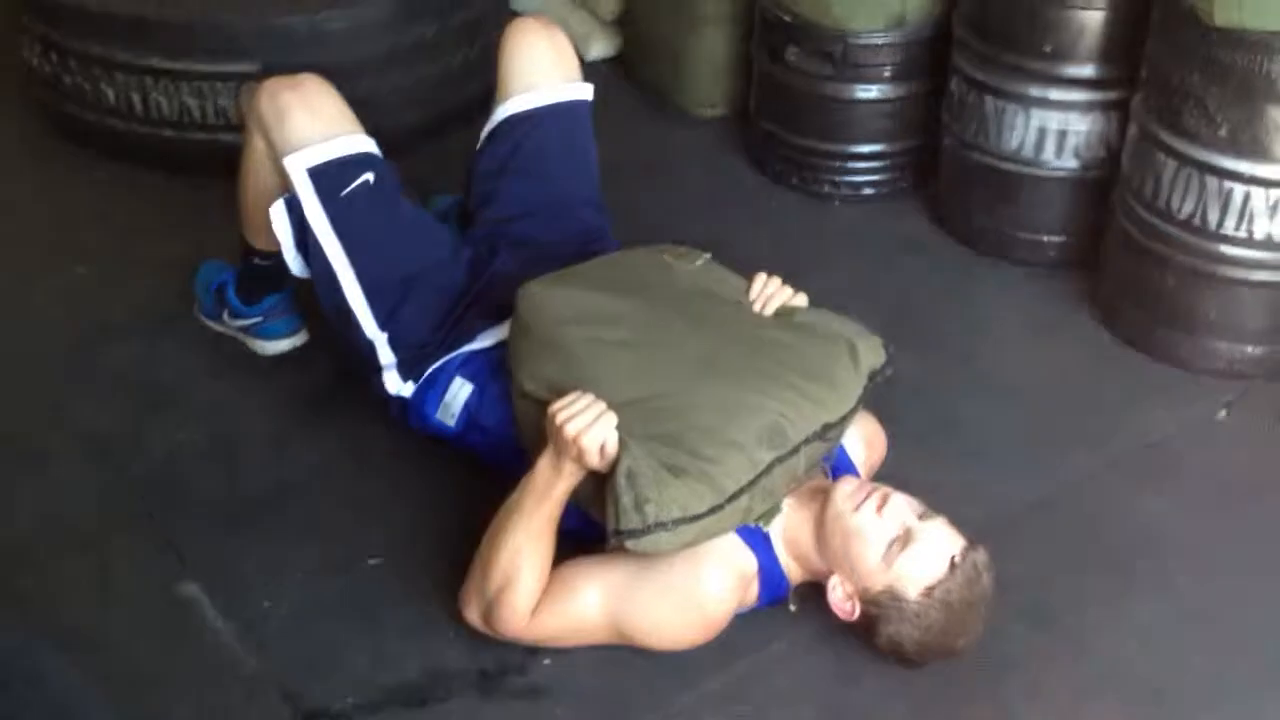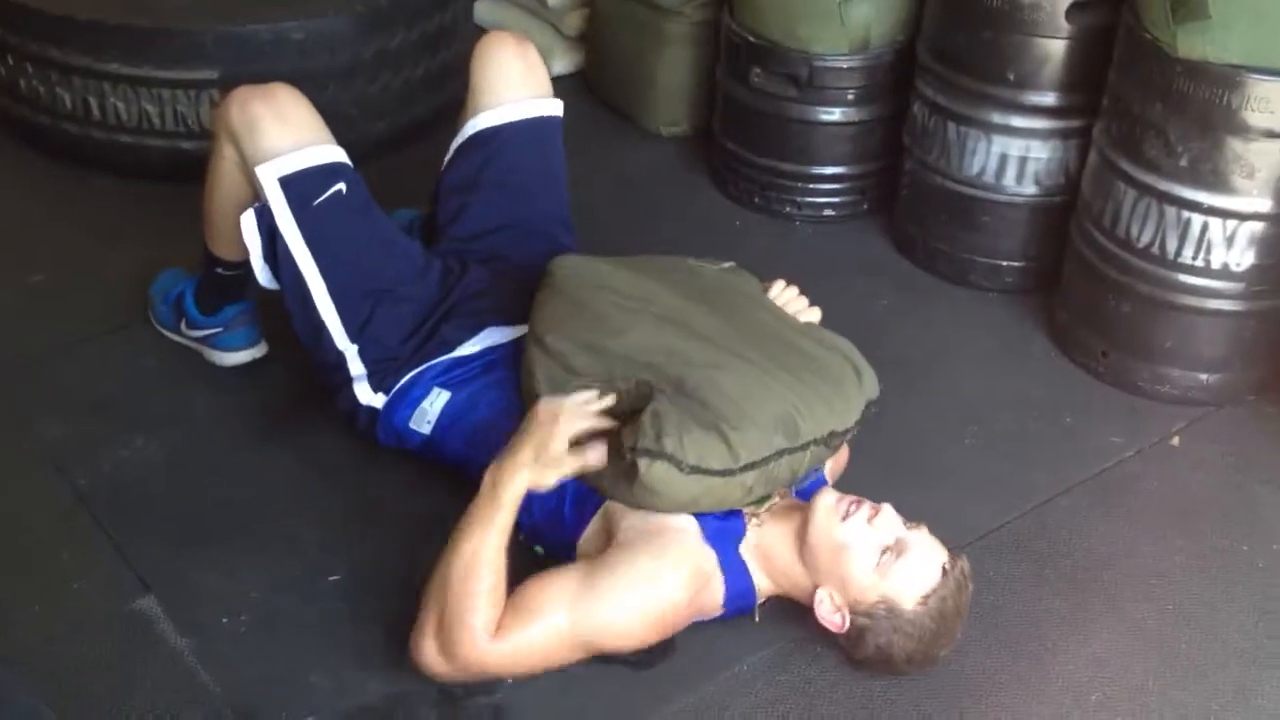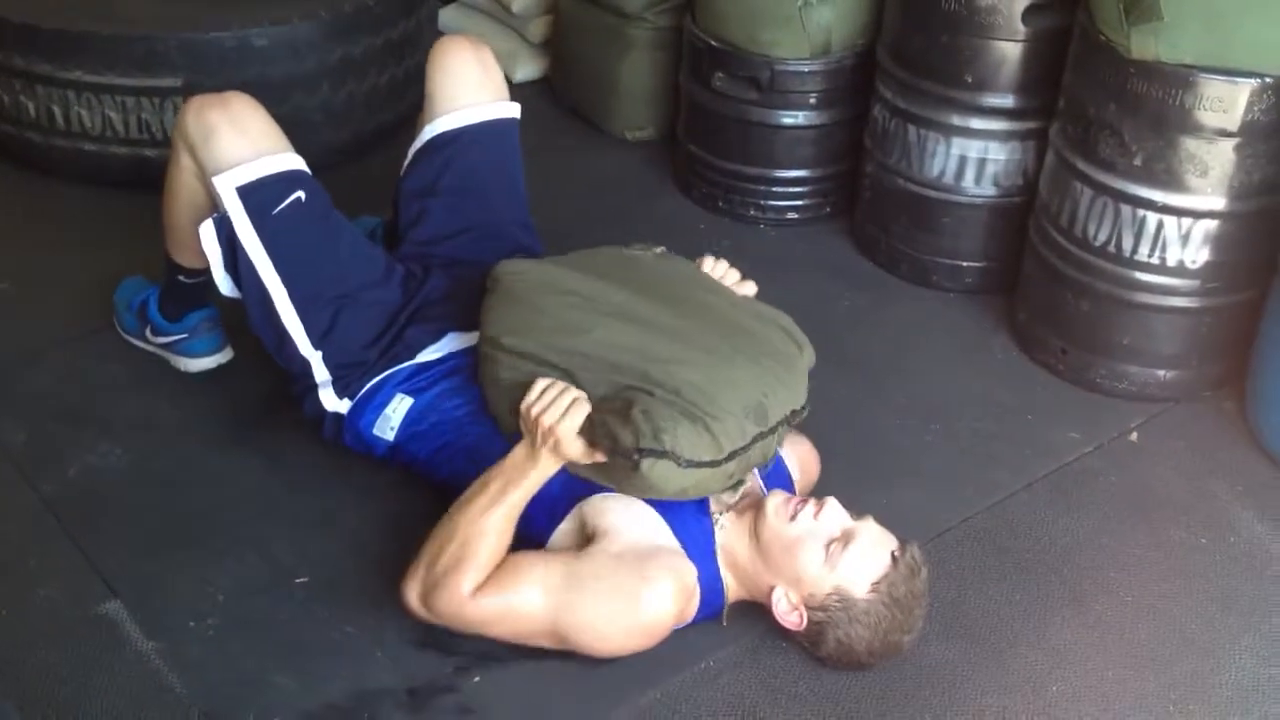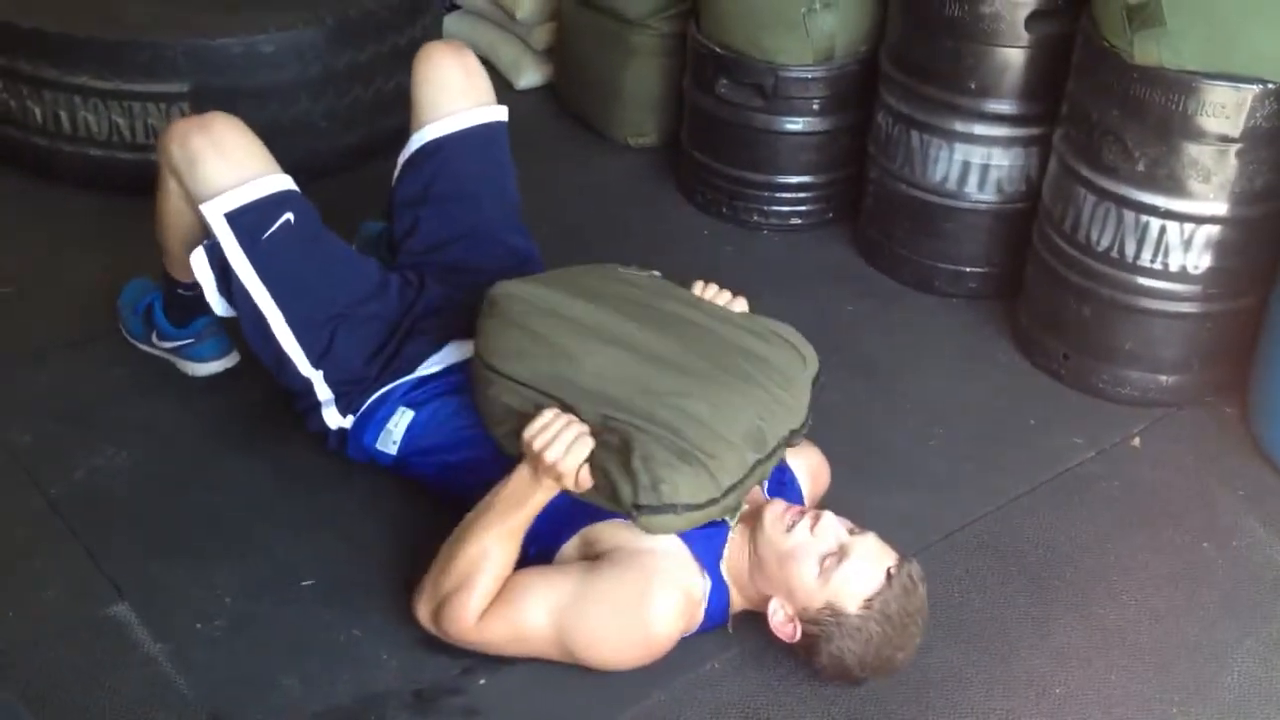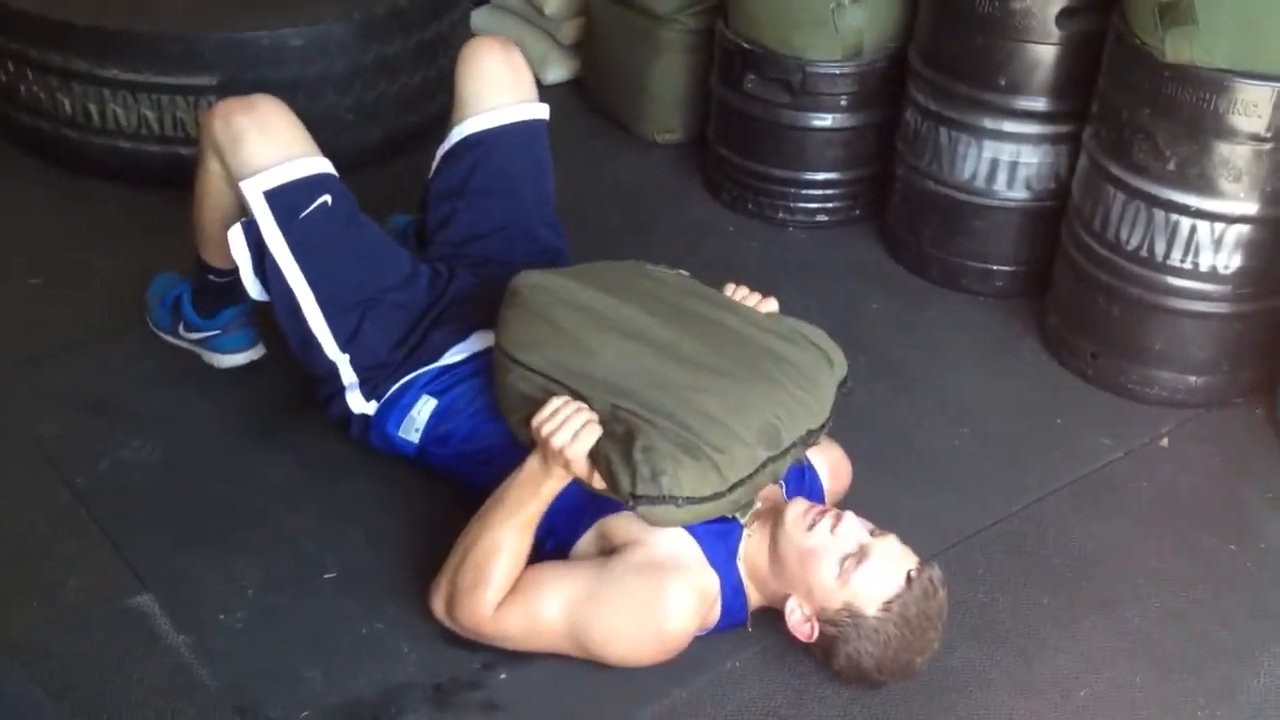
dt=1s
person 1, frame 1
left shoulder: (705, 589)
right shoulder: (853, 446)
left elbow: (492, 609)
left wrist: (561, 461)
right wrist: (780, 326)
left hip: (449, 351)
left knee: (287, 100)
right knee: (533, 38)
left ankle: (258, 299)
right ankle: (475, 229)
person 1, frame 2
left shoulder: (673, 582)
right shoulder: (813, 461)
left elbow: (446, 647)
left wrist: (513, 474)
left hip: (415, 367)
right hip: (528, 303)
left knee: (259, 110)
right knee: (504, 51)
left ankle: (214, 309)
right ankle: (436, 237)
person 1, frame 3
left shoulder: (648, 593)
right shoulder: (783, 465)
left elbow: (433, 592)
left wrist: (537, 457)
left hip: (379, 372)
right hip: (493, 307)
left knee: (215, 118)
right knee: (460, 56)
left ankle: (179, 317)
right ankle: (400, 245)
person 1, frame 4
left shoulder: (657, 608)
right shoulder: (799, 474)
left elbow: (444, 611)
left wrist: (537, 480)
left hip: (384, 385)
left knee: (201, 141)
right knee: (444, 61)
left ankle: (182, 321)
right ankle: (400, 263)
person 1, frame 5
left shoulder: (669, 605)
right shoulder: (821, 472)
left elbow: (462, 605)
left wrist: (547, 468)
left hip: (408, 374)
left knee: (242, 121)
right knee: (488, 56)
left ankle: (212, 312)
right ankle: (433, 252)
